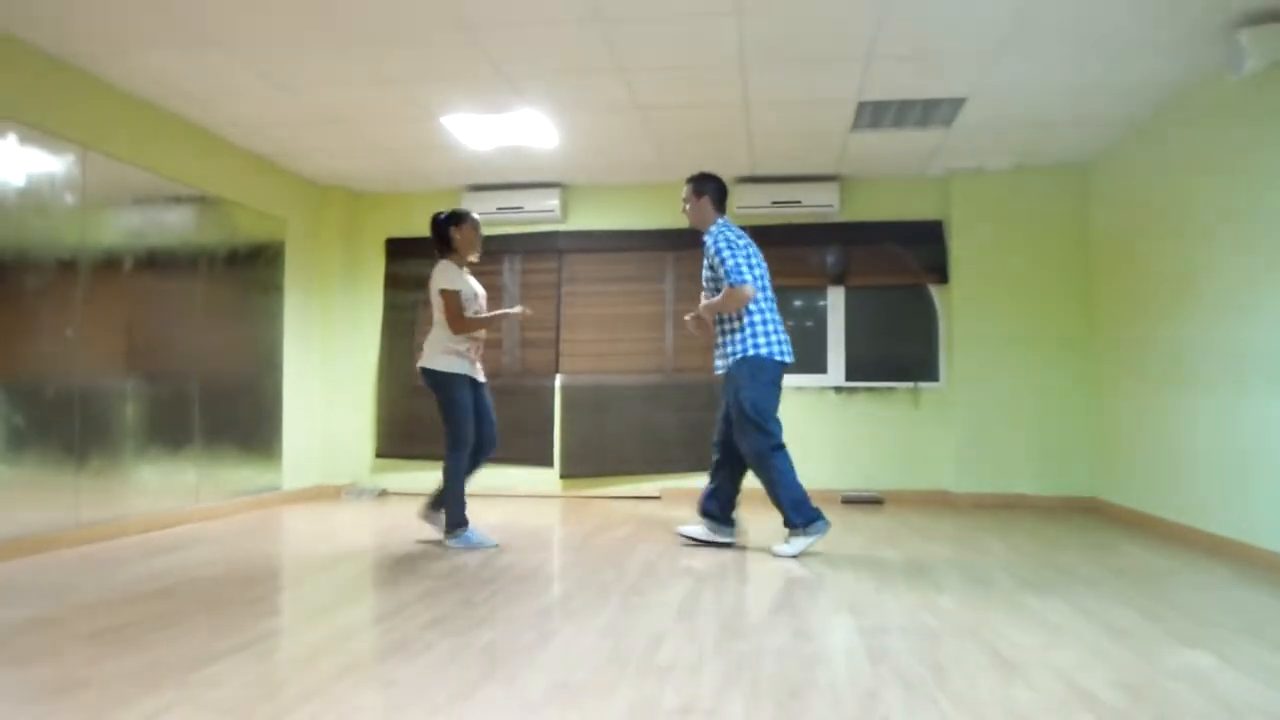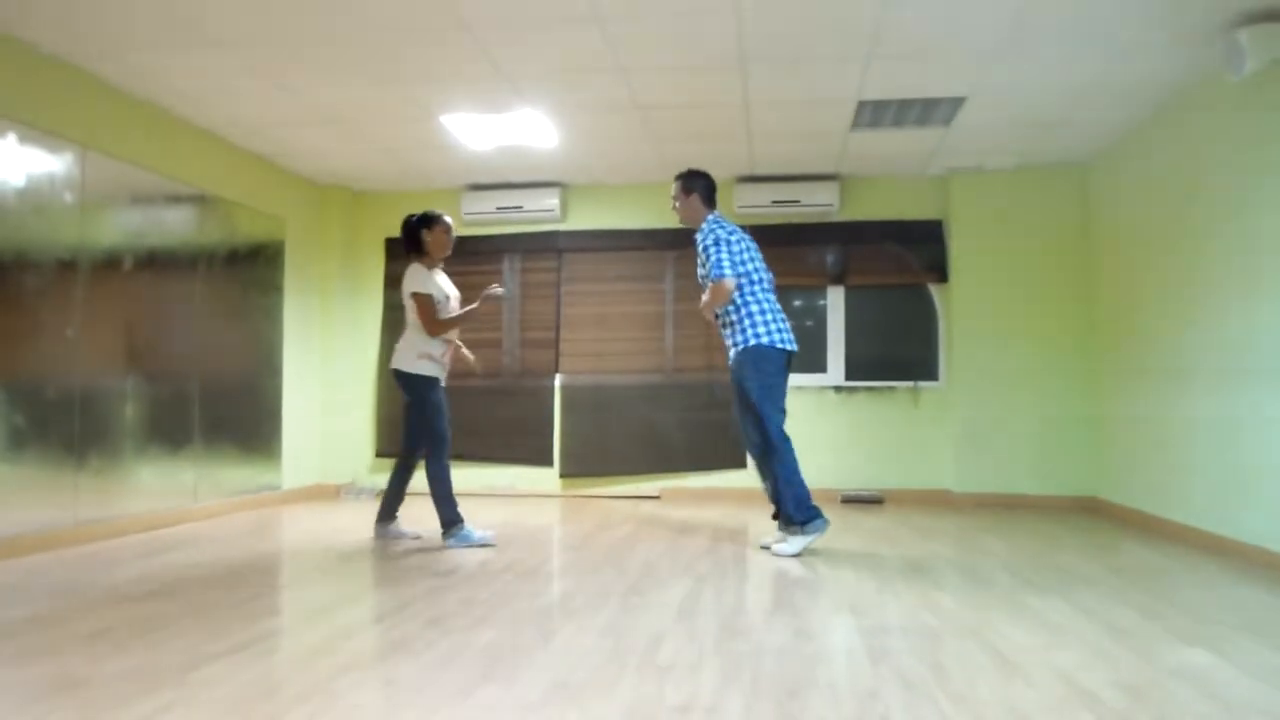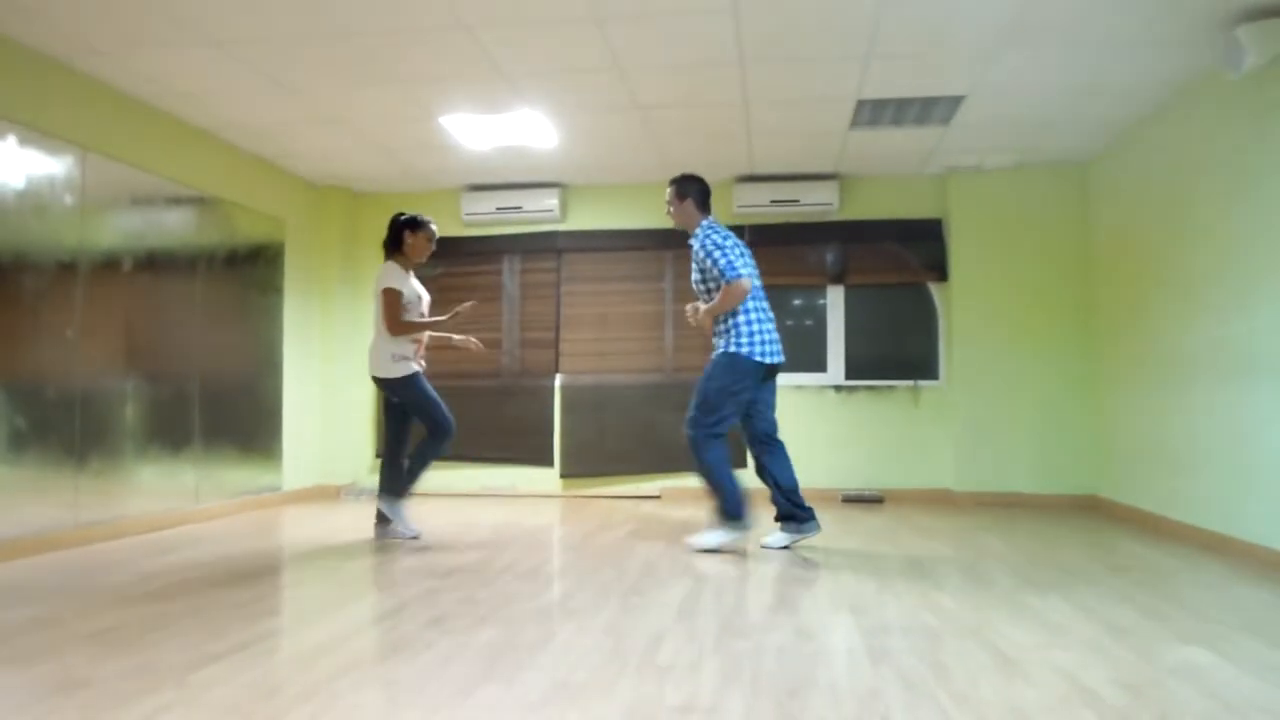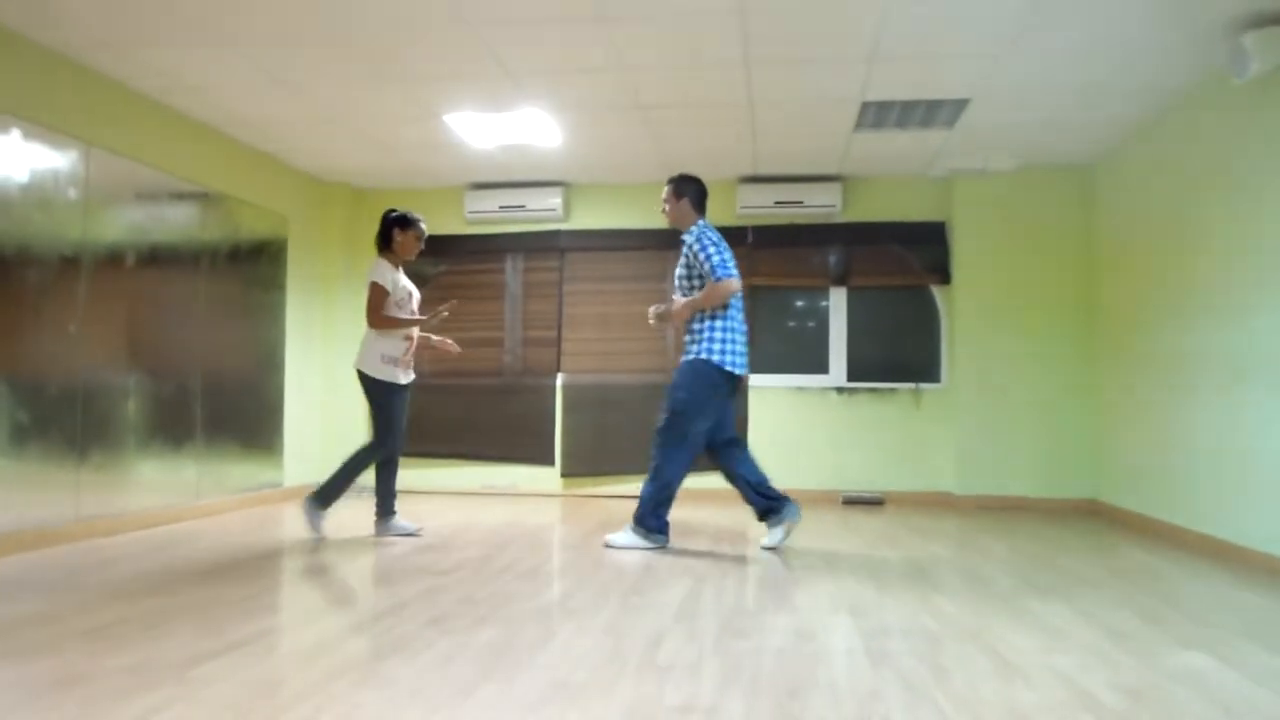
dt=0.2s
person 1, frame 1
left shoulder: (720, 239)
right shoulder: (734, 238)
left elbow: (742, 292)
left wrist: (708, 308)
right wrist: (707, 319)
left hip: (752, 352)
right hip: (749, 353)
left knee: (760, 440)
right knee: (729, 440)
left ankle: (805, 521)
right ankle: (717, 521)
person 1, frame 2
left shoulder: (711, 235)
right shoulder: (732, 233)
left elbow: (724, 286)
left wrist: (707, 305)
right wrist: (715, 304)
left hip: (756, 343)
right hip: (770, 340)
left knee: (762, 432)
right knee: (765, 431)
left ankle: (803, 515)
right ankle: (798, 519)
person 1, frame 3
left shoulder: (708, 243)
right shoulder: (722, 239)
left elbow: (740, 285)
left wrist: (709, 312)
right wrist: (707, 310)
left hip: (741, 350)
right hip: (760, 350)
left knee: (703, 430)
right knee: (762, 437)
left ankle: (733, 518)
right ankle: (796, 518)
person 1, frame 4
left shoulder: (702, 241)
right shoulder: (701, 242)
left elbow: (729, 287)
left wrist: (686, 305)
right wrist: (672, 312)
left hip: (709, 356)
right hip: (720, 357)
left knee: (672, 440)
right knee: (721, 442)
left ankle: (649, 528)
right ankle: (776, 509)
person 2, frame 1
left shoulder: (465, 273)
right shoulder: (447, 271)
right elbow: (458, 325)
left wrist: (477, 356)
right wrist: (505, 314)
left hip: (467, 369)
right hip: (445, 367)
left knee: (486, 440)
right knee: (461, 442)
left ankle: (439, 503)
right ankle: (456, 528)
person 2, frame 2
left shoulder: (438, 275)
right shoulder: (418, 275)
right elbow: (433, 326)
left wrist: (458, 347)
right wrist: (478, 304)
left hip: (431, 369)
right hip: (418, 368)
left knee: (415, 445)
right knee: (437, 442)
left ankle: (386, 520)
right ankle: (454, 527)
person 2, frame 3
left shoulder: (408, 277)
right shoulder: (392, 273)
right elbow: (395, 326)
left wrist: (455, 338)
right wrist: (444, 318)
left hip: (405, 369)
right hip: (393, 368)
left knee: (396, 444)
right knee: (443, 427)
left ankle: (387, 520)
right ankle: (395, 495)
person 2, frame 4
left shoulder: (400, 274)
right shoulder: (383, 269)
right elbow: (376, 320)
left wrist: (431, 339)
right wrist: (424, 320)
left hip: (400, 370)
right hip: (380, 369)
left knee: (390, 443)
right knee: (387, 443)
left ankle: (387, 517)
right ankle: (319, 500)
